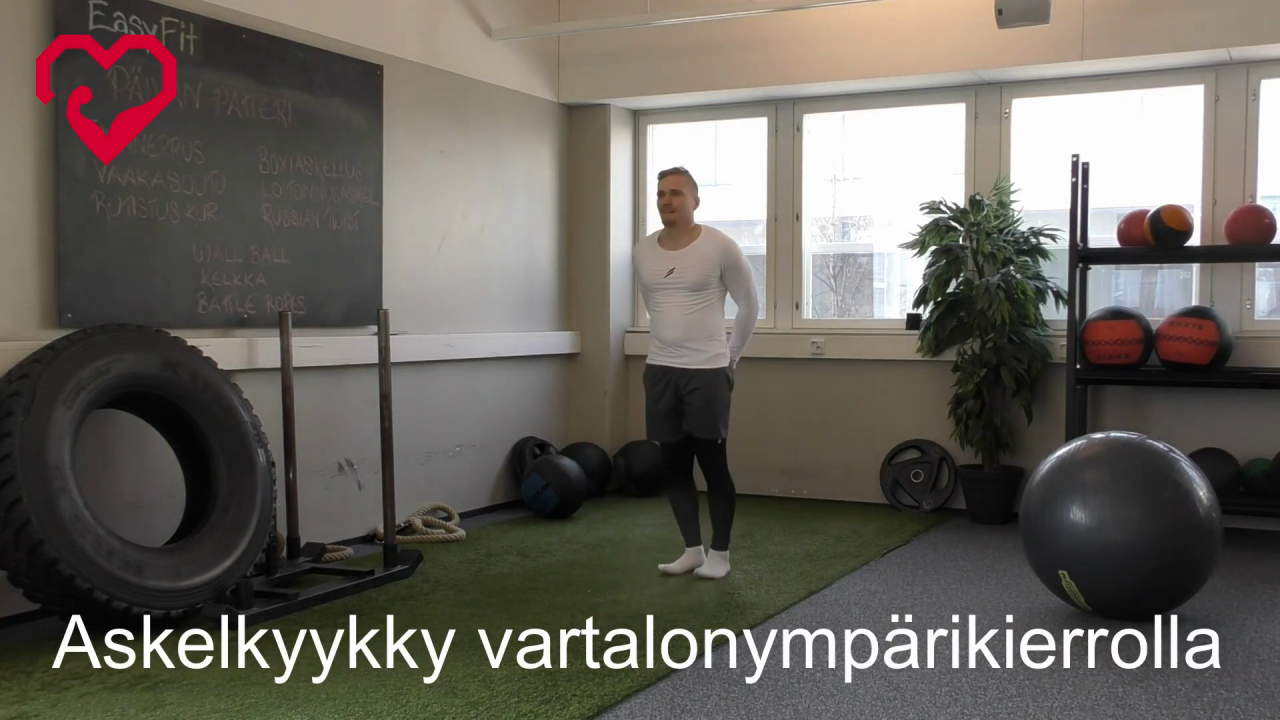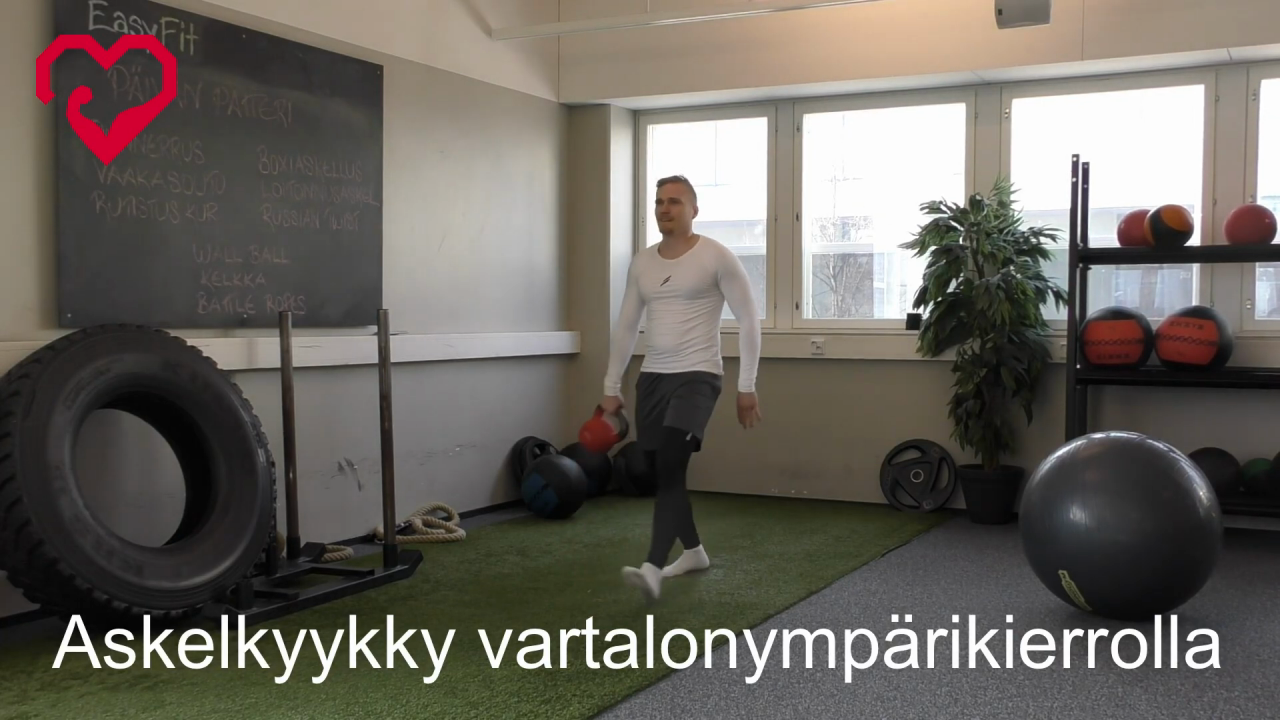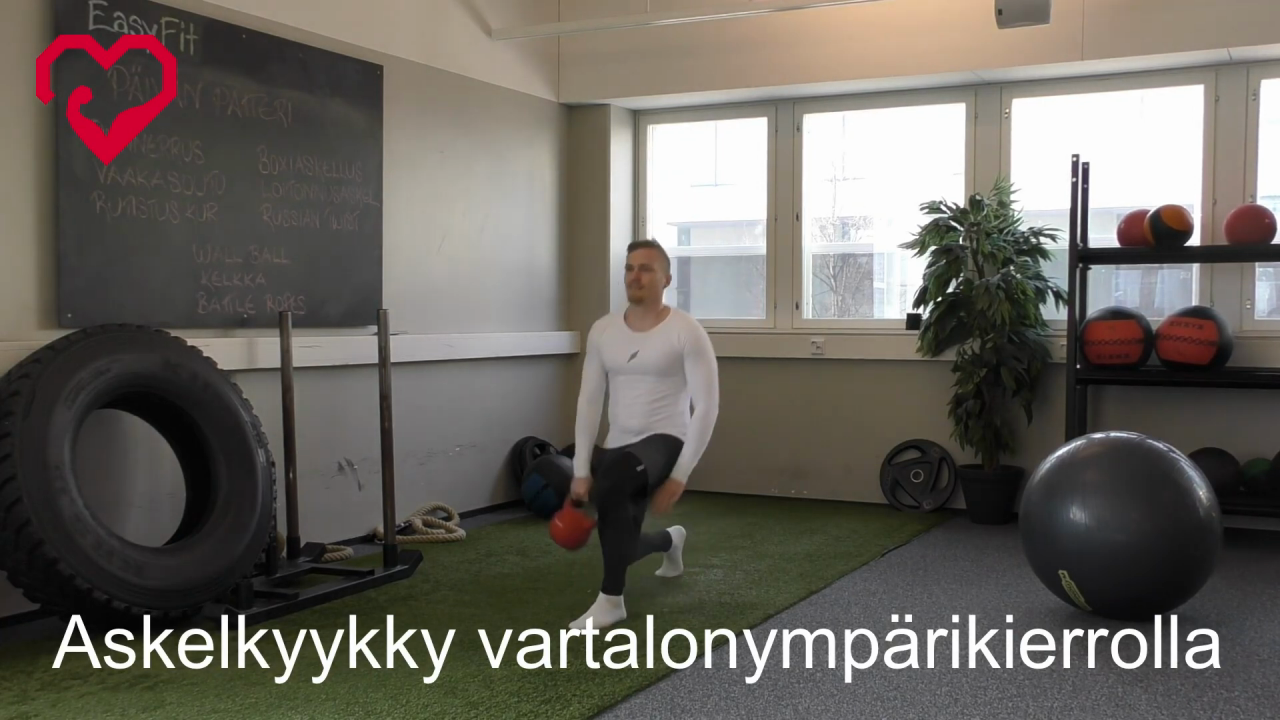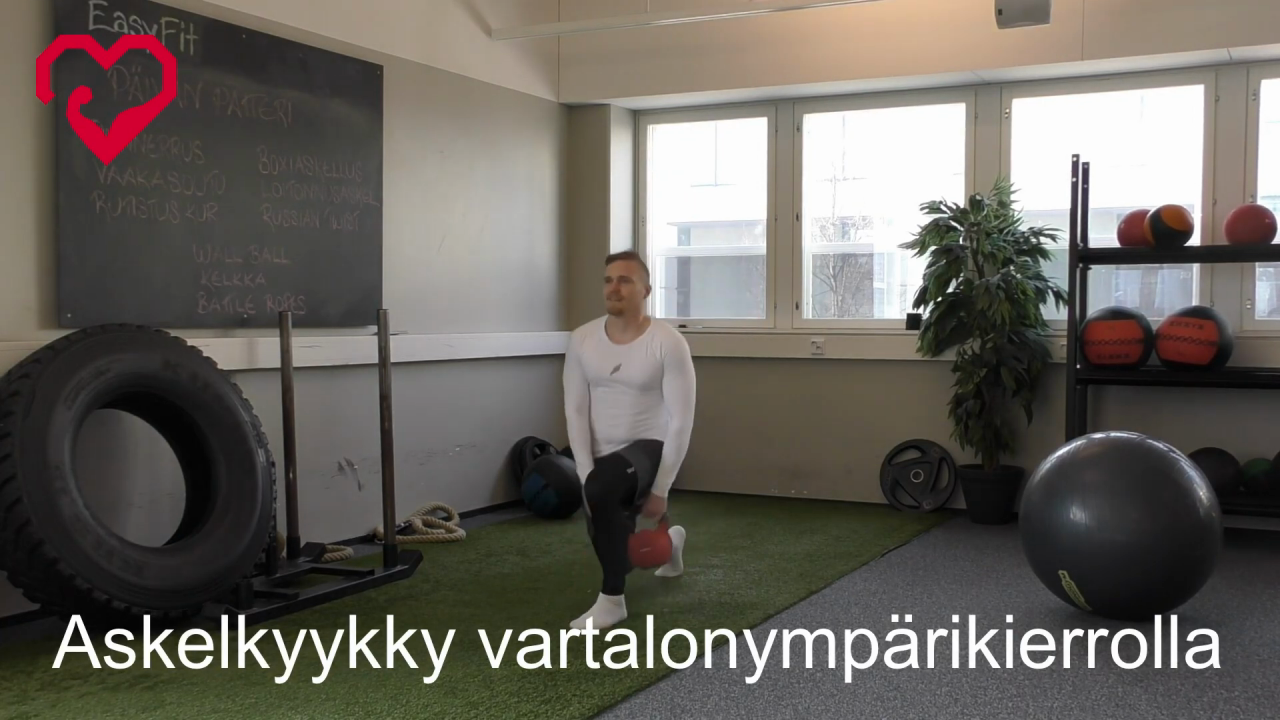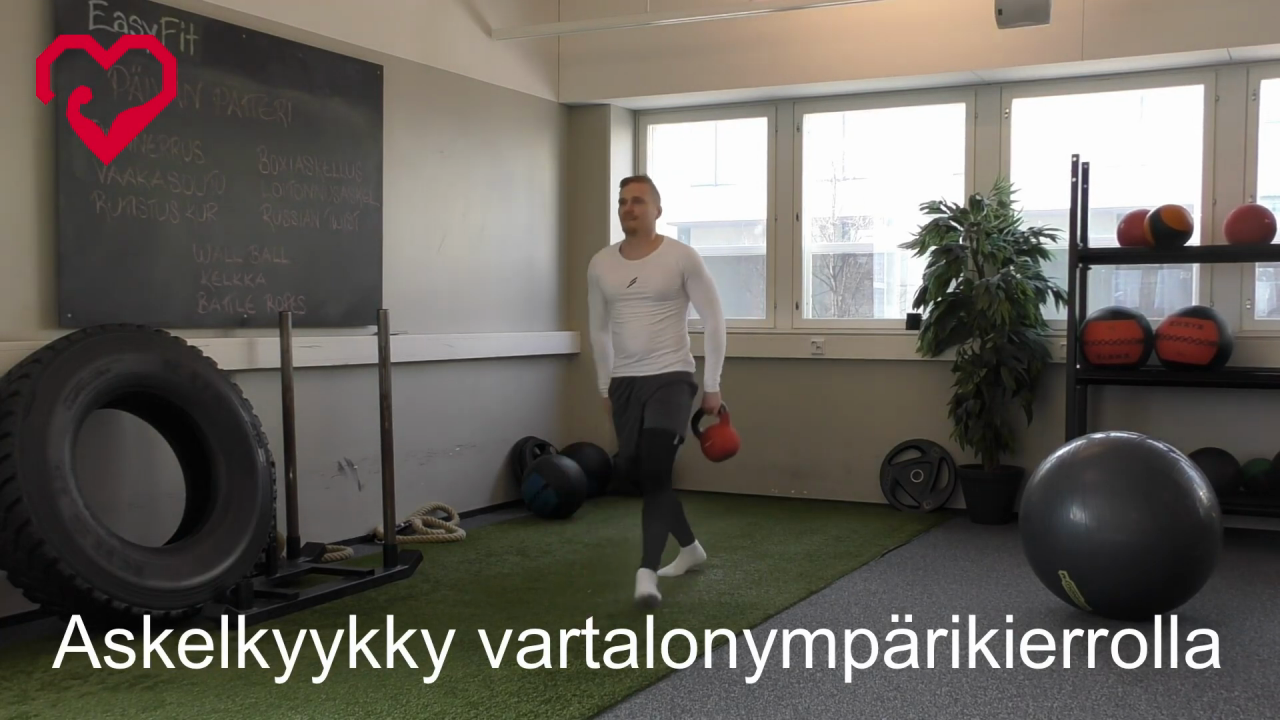
dt=0.5s
person 1, frame 1
left shoulder: (720, 247)
right shoulder: (643, 252)
left elbow: (749, 307)
left wrist: (730, 359)
left hip: (707, 372)
right hip: (660, 370)
left knee: (713, 465)
right knee: (674, 465)
left ankle: (720, 553)
right ankle: (693, 550)
person 1, frame 2
left shoulder: (716, 257)
right shoulder: (641, 262)
left elbow: (749, 320)
right elbow: (625, 326)
left wrist: (746, 386)
right wrist: (611, 387)
left hip: (696, 376)
right hip: (652, 377)
left knee: (669, 467)
right knee: (661, 472)
left ankle: (652, 567)
right ankle: (693, 550)
person 1, frame 3
left shoulder: (687, 332)
right shoulder: (602, 330)
left elbow: (706, 408)
right elbow: (589, 399)
left wrist: (679, 477)
right wrist: (581, 468)
left hip: (665, 441)
right hip: (617, 445)
left knee: (609, 484)
right knee: (619, 546)
left ankle: (611, 600)
right ankle: (670, 540)
person 1, frame 4
left shoulder: (668, 343)
right shoulder: (581, 340)
left elbow: (681, 421)
right elbow: (575, 413)
left wrist: (660, 489)
right wrist: (587, 479)
left hip: (649, 449)
right hip: (602, 456)
left knee: (602, 487)
left ankle: (611, 601)
right ankle: (670, 540)
person 1, frame 5
left shoulder: (681, 257)
right shoulder: (601, 264)
left elbow: (714, 321)
right elbow: (598, 330)
left wrist: (711, 386)
right wrist: (605, 386)
left hip: (670, 378)
right hip: (625, 382)
left knee: (654, 470)
right knee: (646, 474)
left ankle: (648, 572)
right ankle: (690, 546)
